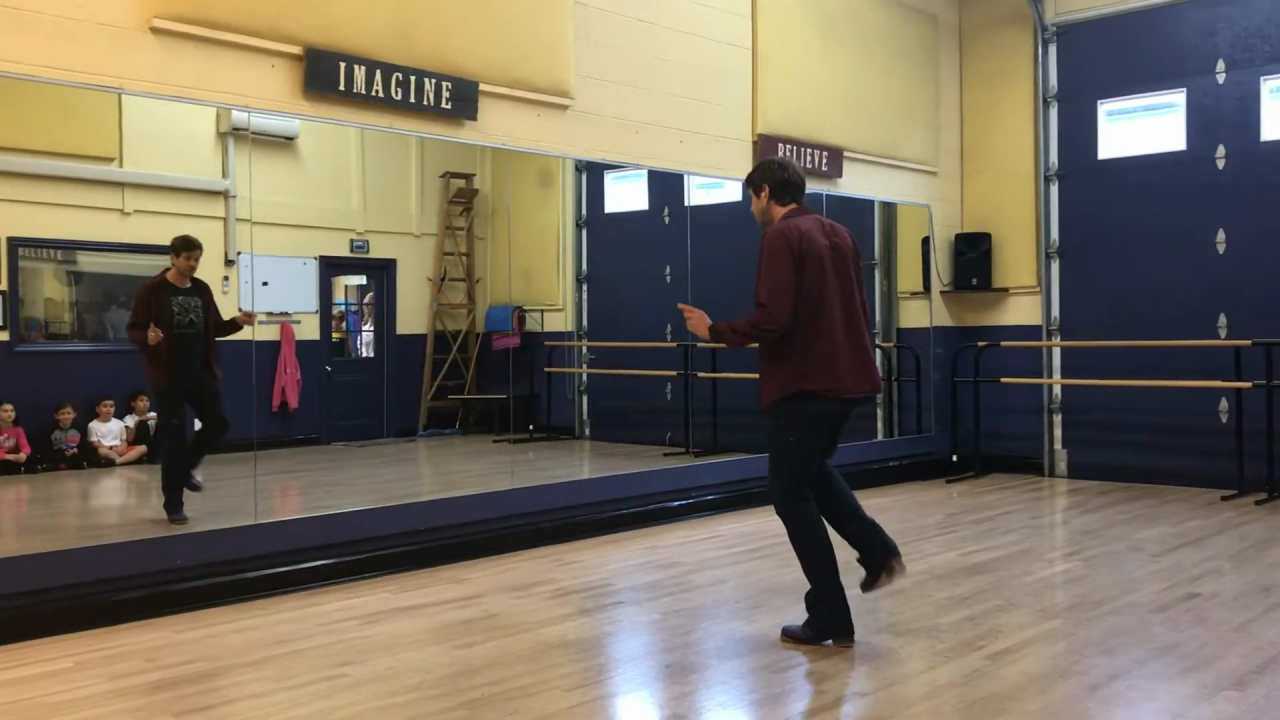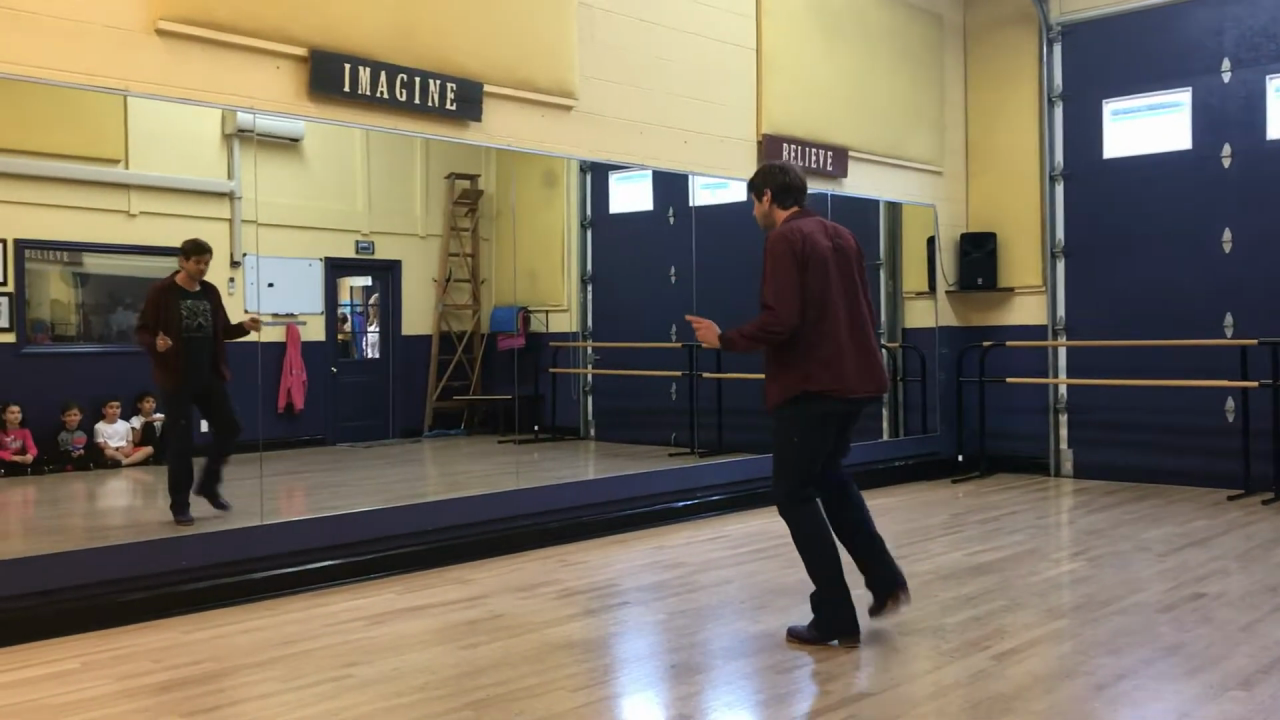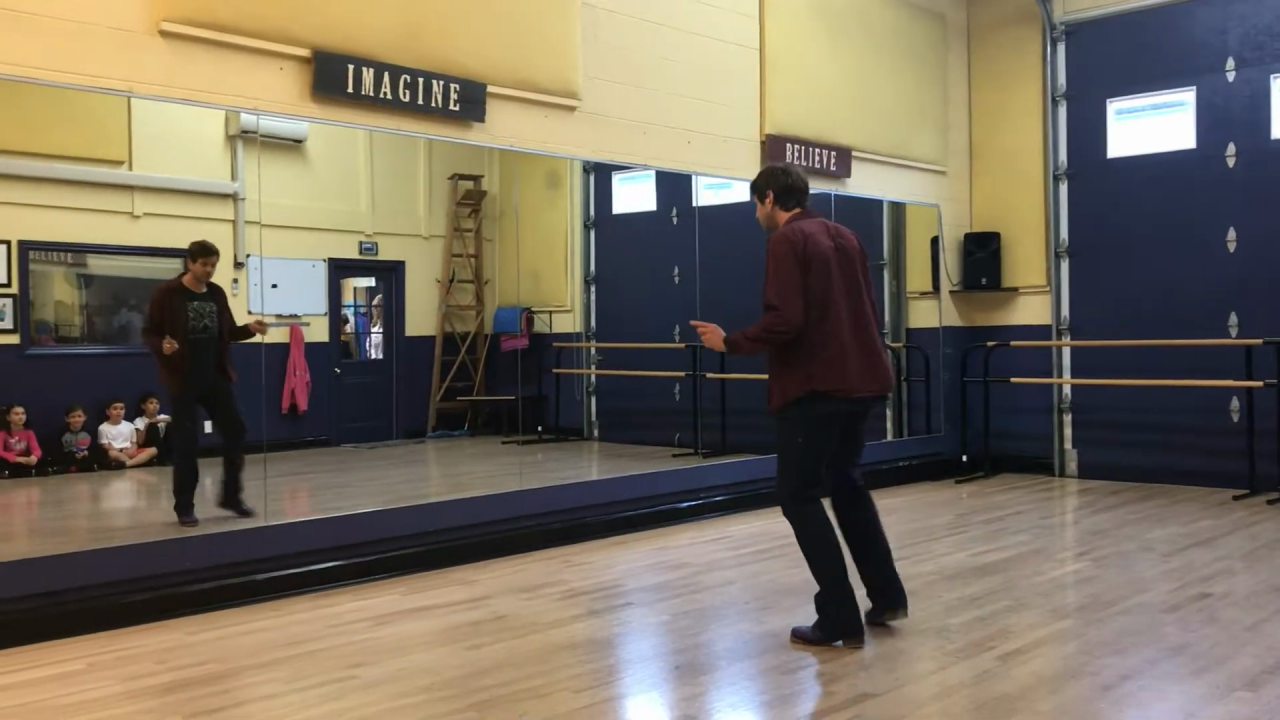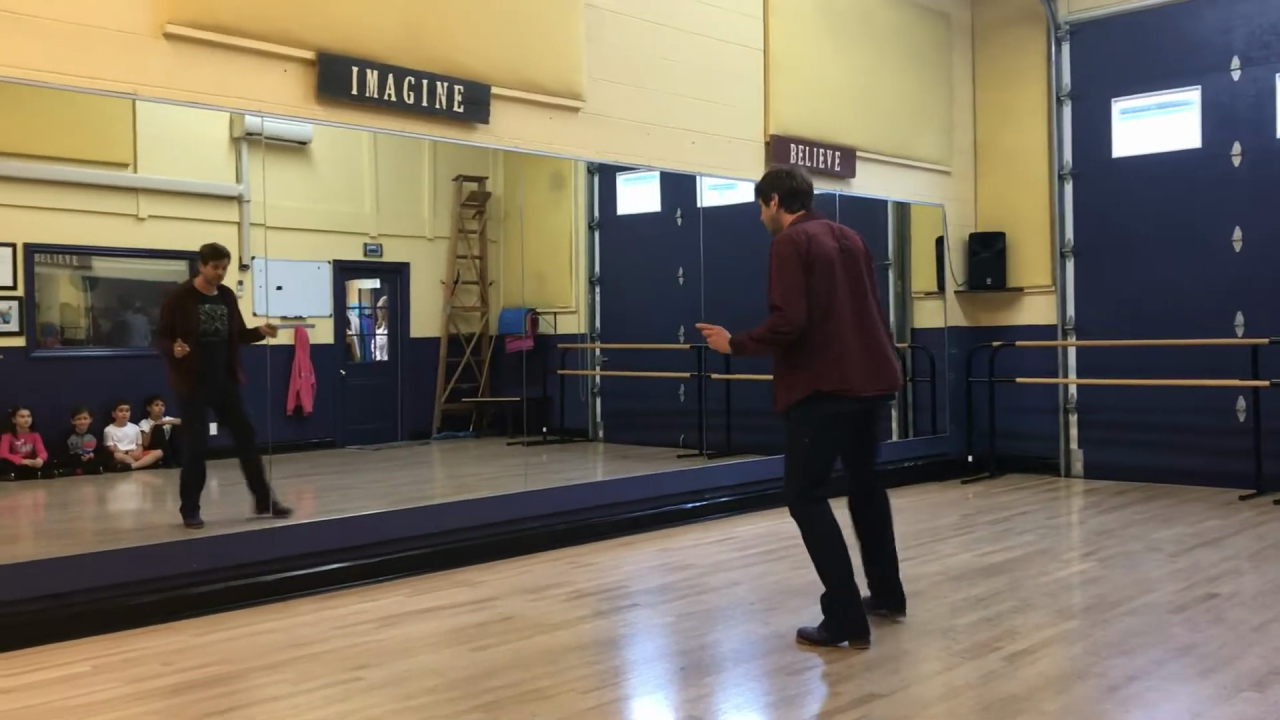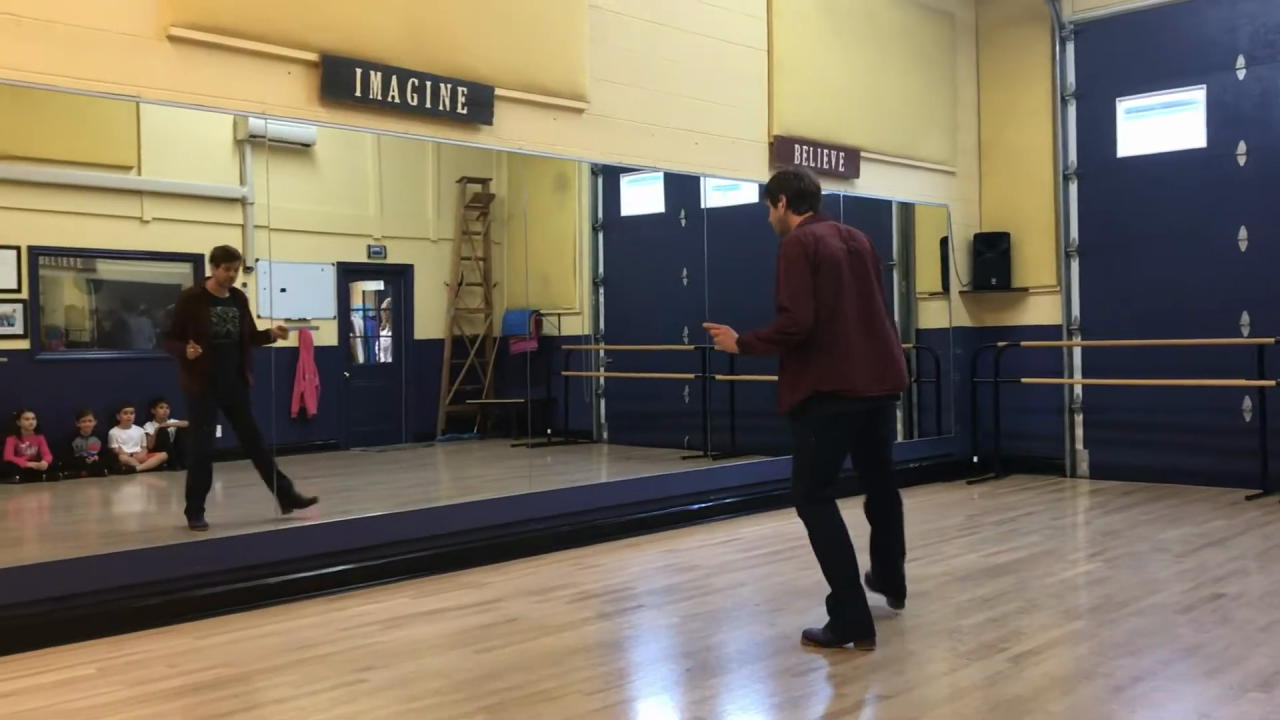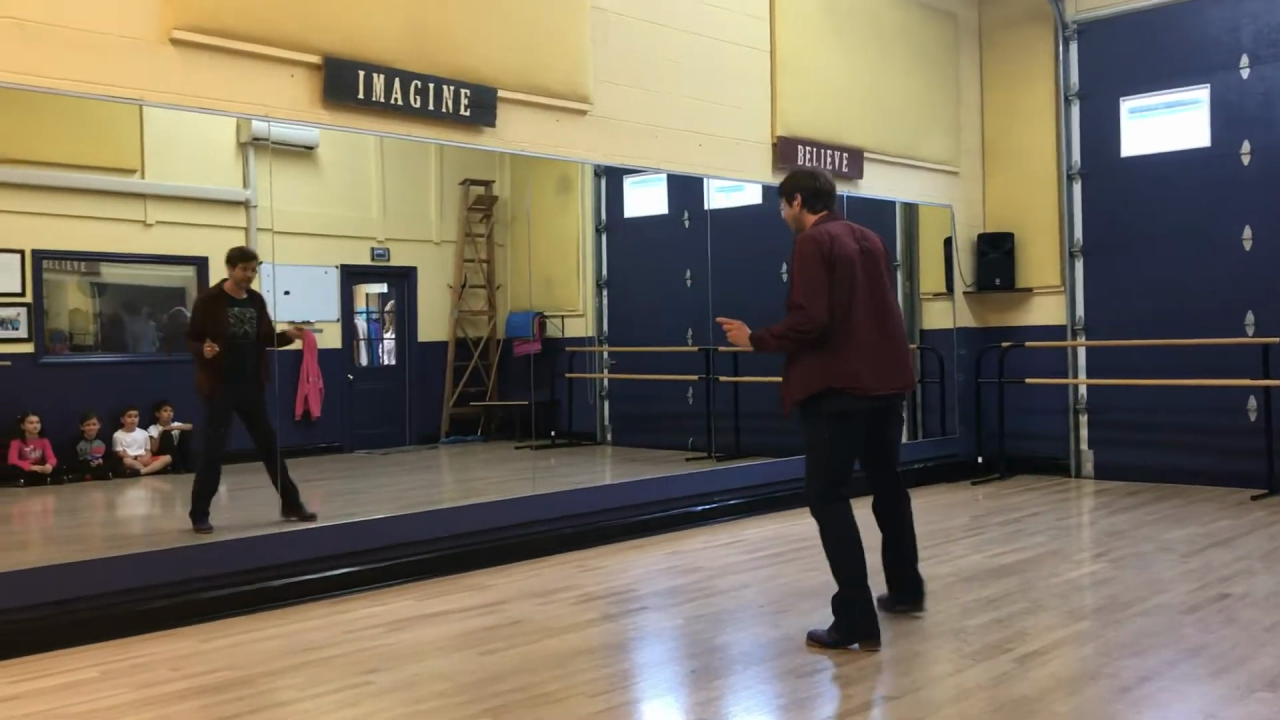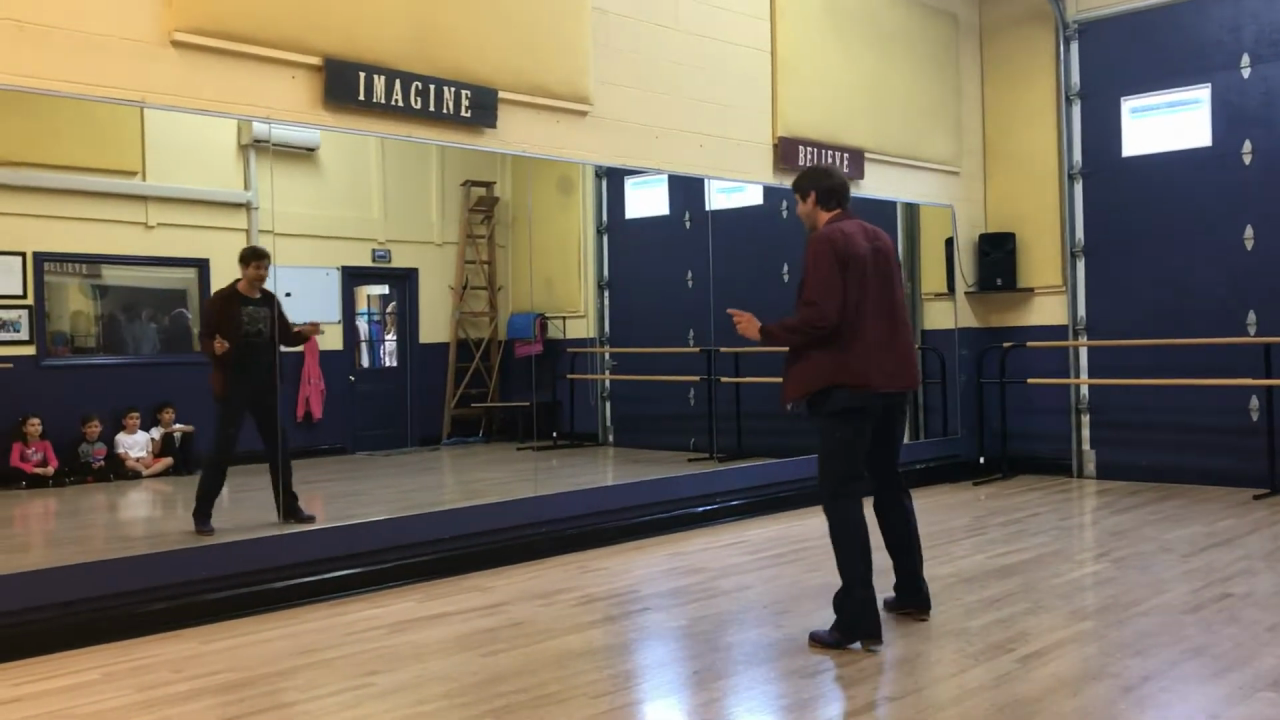
dt=0.1s
person 1, frame 1
left shoulder: (781, 238)
right shoulder: (839, 235)
left elbow: (771, 320)
left wrist: (714, 331)
left hip: (804, 384)
right hip: (849, 378)
left knee: (792, 496)
right knee: (812, 469)
left ankle: (830, 618)
right ankle: (877, 550)
person 1, frame 2
left shoulder: (784, 240)
right shoulder: (842, 236)
left elbow: (779, 321)
left wrist: (723, 339)
left hip: (810, 385)
right hip: (859, 379)
left knee: (795, 496)
right knee: (829, 477)
left ankle: (835, 618)
right ankle: (884, 580)
person 1, frame 3
left shoulder: (786, 241)
right shoulder: (844, 237)
left elbow: (784, 321)
left wrist: (729, 342)
left hip: (815, 386)
right hip: (864, 379)
left knee: (799, 496)
right knee: (844, 480)
left ankle: (839, 619)
right ankle: (885, 595)
person 1, frame 4
left shoulder: (790, 244)
right shoulder: (850, 239)
left elbow: (788, 323)
left wrist: (735, 343)
left hip: (823, 387)
right hip: (874, 379)
left knee: (805, 496)
right knee: (865, 485)
left ankle: (845, 619)
right ankle: (888, 594)
person 1, frame 5
left shoulder: (798, 245)
right shoulder: (857, 240)
left elbow: (795, 323)
left wrist: (742, 343)
left hip: (828, 387)
right hip: (880, 380)
left knee: (814, 496)
right knee: (879, 482)
left ankle: (851, 619)
right ankle: (890, 583)
person 1, frame 6
left shoulder: (812, 244)
right shoulder: (869, 240)
left elbow: (808, 321)
left wrist: (754, 340)
left hip: (839, 387)
right hip: (888, 381)
left knee: (828, 498)
right knee: (887, 482)
left ankle: (856, 620)
right ankle: (905, 589)
person 1, frame 7
left shoulder: (825, 241)
right shoulder: (880, 239)
left elbow: (820, 317)
left wrist: (764, 332)
left hip: (847, 384)
right hip: (893, 380)
left knee: (841, 495)
right knee: (888, 485)
left ankle: (858, 619)
right ankle: (911, 593)
person 2, frame 1
left shoulder: (202, 289)
right shoulder: (152, 290)
left elbow: (215, 329)
right elbow: (133, 330)
left wrist: (237, 322)
right wrist: (147, 339)
left hip: (201, 372)
right hip: (168, 376)
left knee: (218, 423)
right knee: (173, 437)
left ankle: (185, 468)
right ankle: (173, 504)
person 2, frame 2
left shoulder: (211, 293)
right shoulder: (161, 293)
left elbow: (222, 331)
right elbow: (142, 331)
left wrist: (243, 327)
right wrist: (156, 345)
left hip: (210, 375)
right hip: (176, 378)
left knee: (230, 427)
right knee: (181, 441)
left ankle: (208, 484)
right ankle: (180, 506)
person 2, frame 3
left shoulder: (217, 294)
right shoulder: (167, 294)
left elbow: (227, 333)
right elbow: (150, 333)
left wrist: (249, 329)
right wrist: (162, 347)
left hip: (216, 376)
right hip: (182, 379)
left knee: (236, 429)
right knee: (186, 442)
left ankle: (231, 495)
right ankle: (184, 507)
person 2, frame 4
left shoulder: (228, 297)
right shoulder: (179, 297)
left elbow: (237, 335)
right elbow: (161, 336)
left wrist: (259, 332)
right wrist: (173, 350)
left hip: (225, 379)
right hip: (192, 383)
left knee: (246, 436)
right knee: (196, 445)
left ankle: (264, 500)
right ankle: (190, 509)
person 2, frame 5
left shoulder: (239, 299)
right shoulder: (191, 299)
left elbow: (249, 337)
right elbow: (171, 339)
left wrist: (271, 334)
right wrist: (186, 352)
left hip: (235, 382)
right hip: (202, 385)
left knee: (254, 440)
right knee: (202, 447)
left ankle: (286, 497)
right ankle: (195, 511)
person 2, frame 6
left shoulder: (256, 300)
right shoulder: (209, 301)
left elbow: (267, 340)
right elbow: (191, 339)
left wrist: (290, 335)
right wrist: (203, 351)
left hip: (251, 386)
right hip: (218, 387)
left knee: (268, 443)
right knee: (213, 449)
left ankle: (291, 504)
right ankle: (199, 513)
person 2, frame 7
left shoulder: (270, 300)
right shoulder: (223, 300)
left elbow: (283, 337)
right elbow: (205, 337)
left wrist: (304, 333)
right wrist: (215, 347)
left hip: (265, 386)
right hip: (233, 387)
left knee: (278, 445)
right knee: (223, 449)
left ankle: (288, 508)
right ankle: (202, 514)
